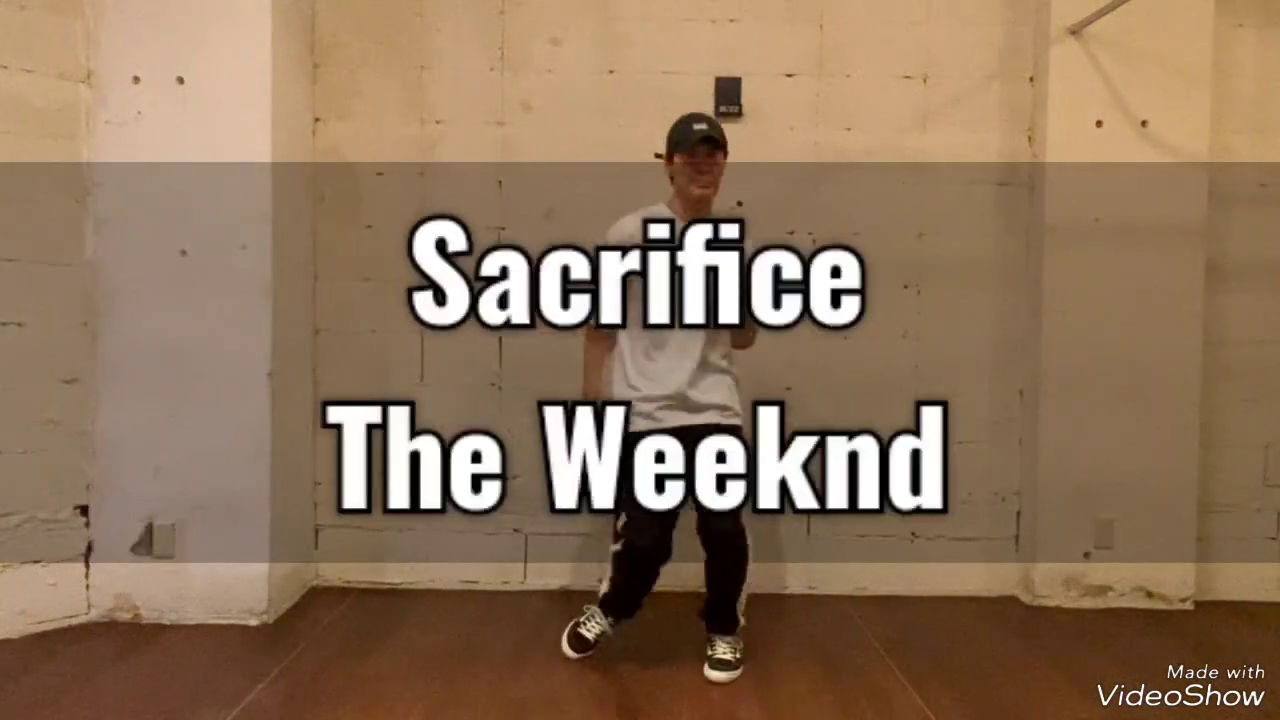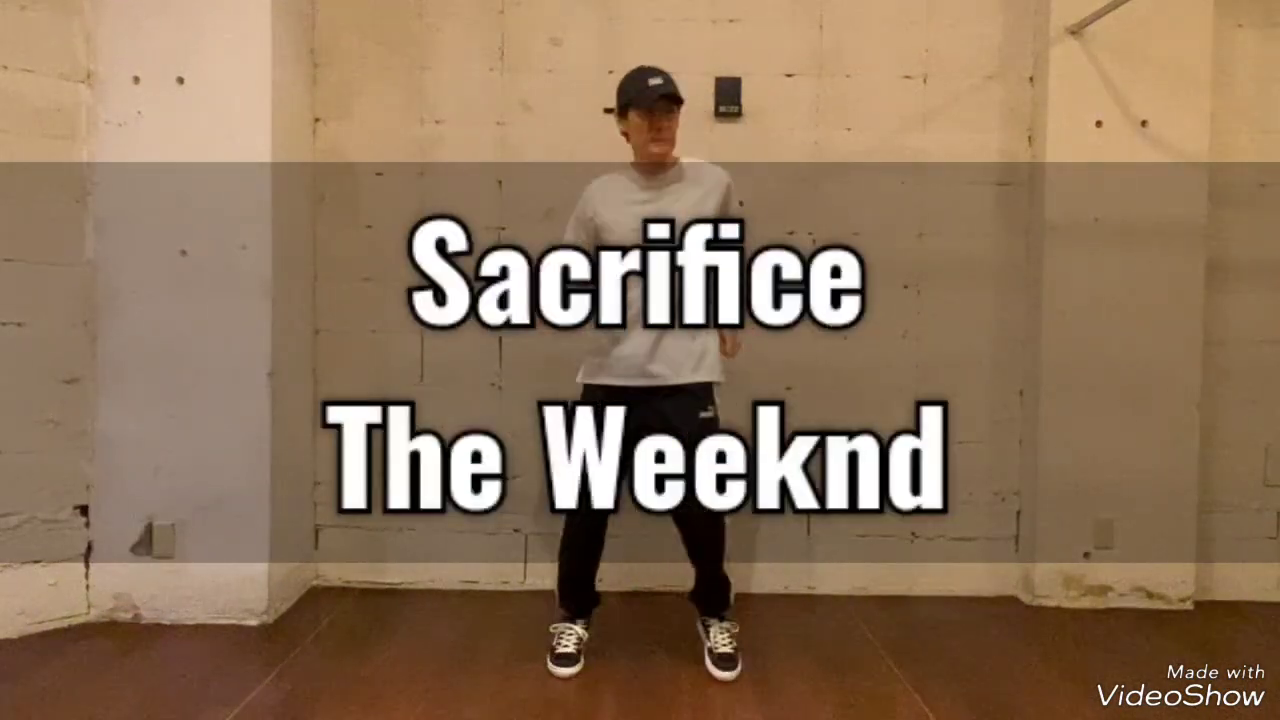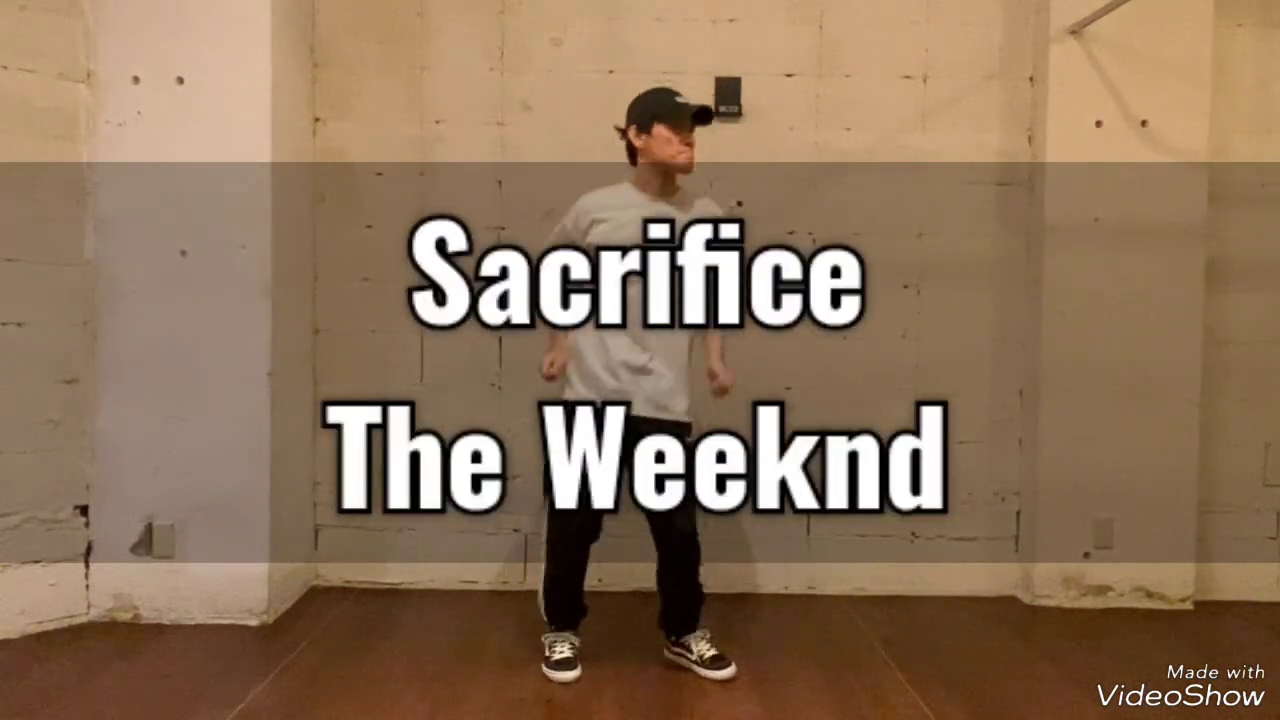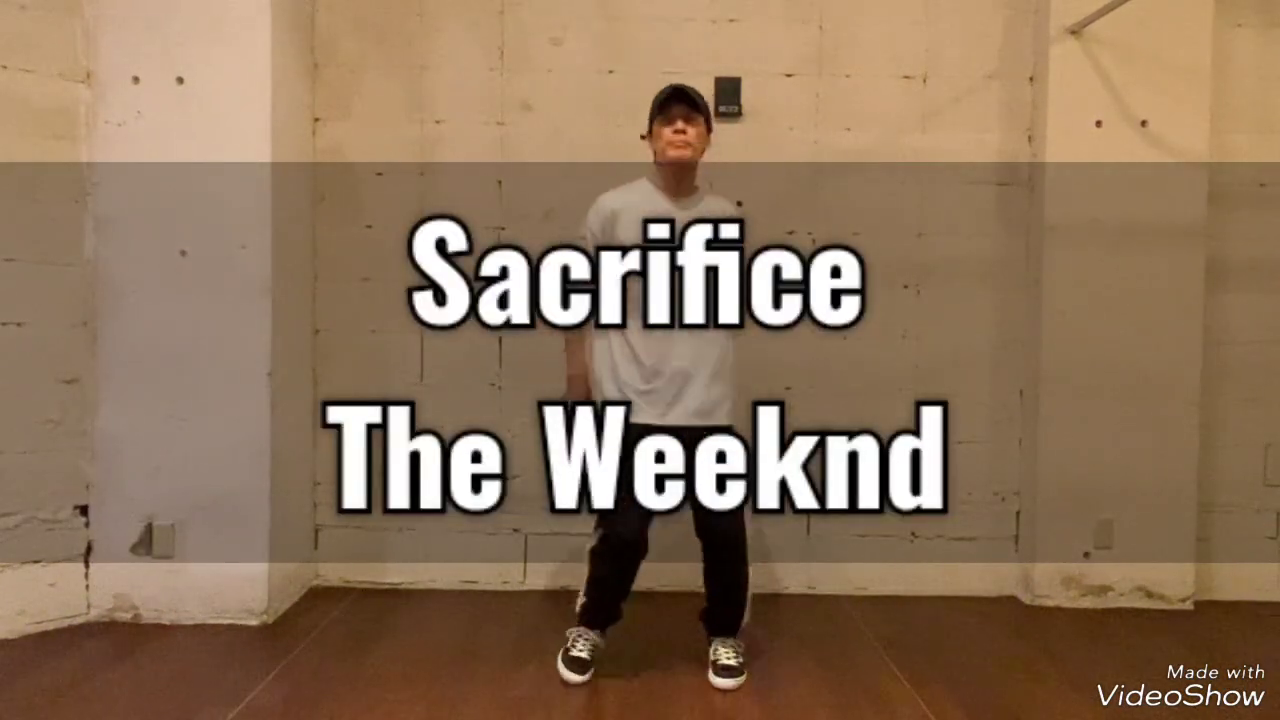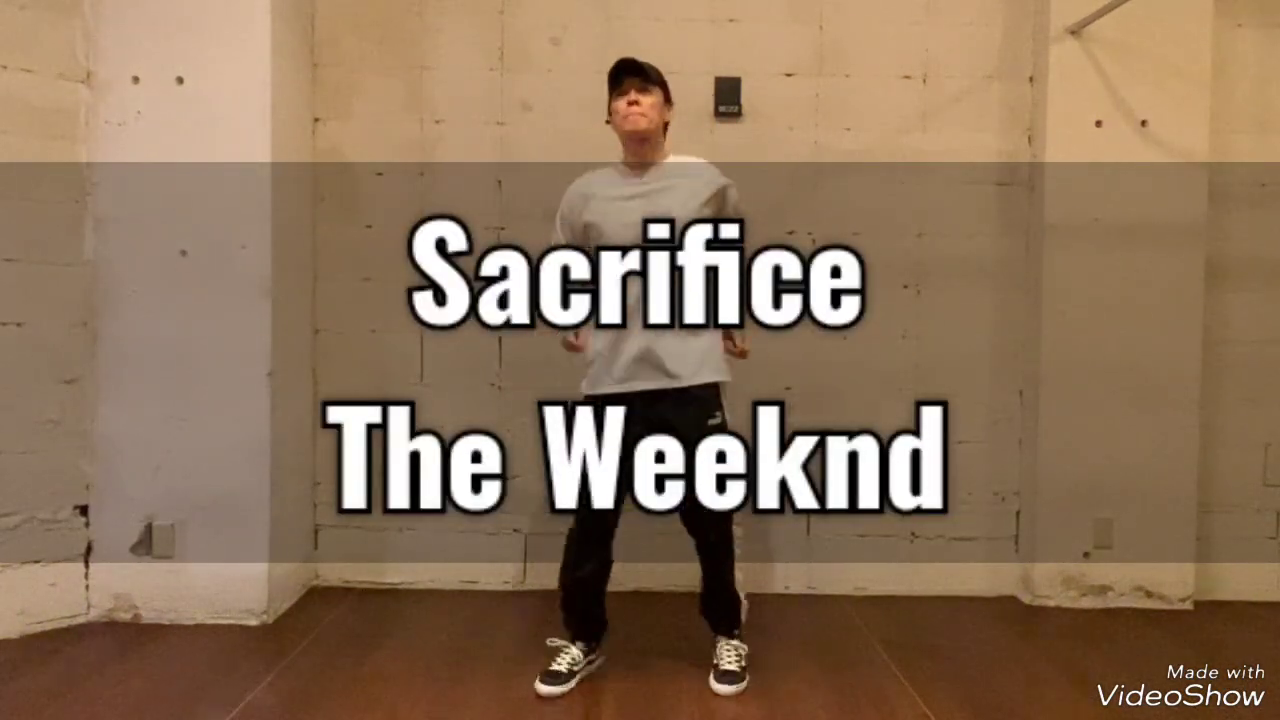
dt=0.7s
person 1, frame 1
right shoulder: (631, 231)
left wrist: (742, 325)
right wrist: (592, 379)
left hip: (714, 415)
right hip: (643, 415)
left knee: (726, 535)
right knee: (644, 544)
left ankle: (723, 633)
right ankle: (607, 611)
person 1, frame 2
left shoulder: (714, 184)
right shoulder: (599, 196)
left wrist: (727, 321)
left hip: (686, 378)
right hip: (610, 378)
left knee: (699, 505)
right knee: (588, 506)
left ankle: (716, 617)
right ankle: (573, 619)
person 1, frame 3
left shoulder: (708, 219)
right shoulder: (592, 210)
left wrist: (716, 362)
right wrist: (559, 348)
left hip: (665, 405)
right hip: (591, 398)
left knee: (676, 527)
right knee: (571, 523)
left ankle: (684, 634)
right ankle: (562, 631)
person 1, frame 4
left shoulder: (727, 216)
right shoulder: (612, 209)
right wrist: (579, 373)
left hip: (705, 409)
right hip: (628, 406)
left knee: (724, 532)
right knee: (622, 534)
left ankle: (724, 635)
right ankle: (589, 627)
person 1, frame 5
left shoulder: (708, 182)
right shoulder: (584, 193)
left wrist: (730, 324)
right wrist: (571, 323)
left hip: (690, 378)
right hip: (611, 382)
left knee: (708, 515)
right knee: (592, 519)
left ankle: (727, 636)
right ankle: (579, 641)
